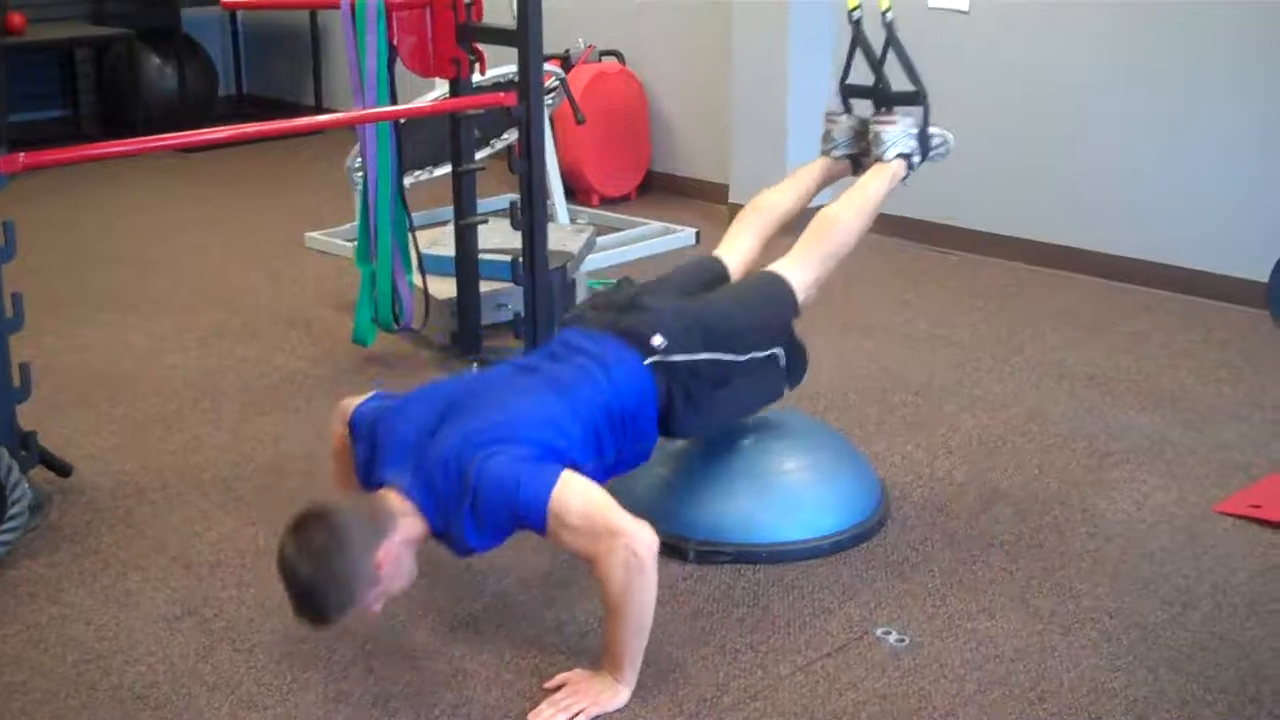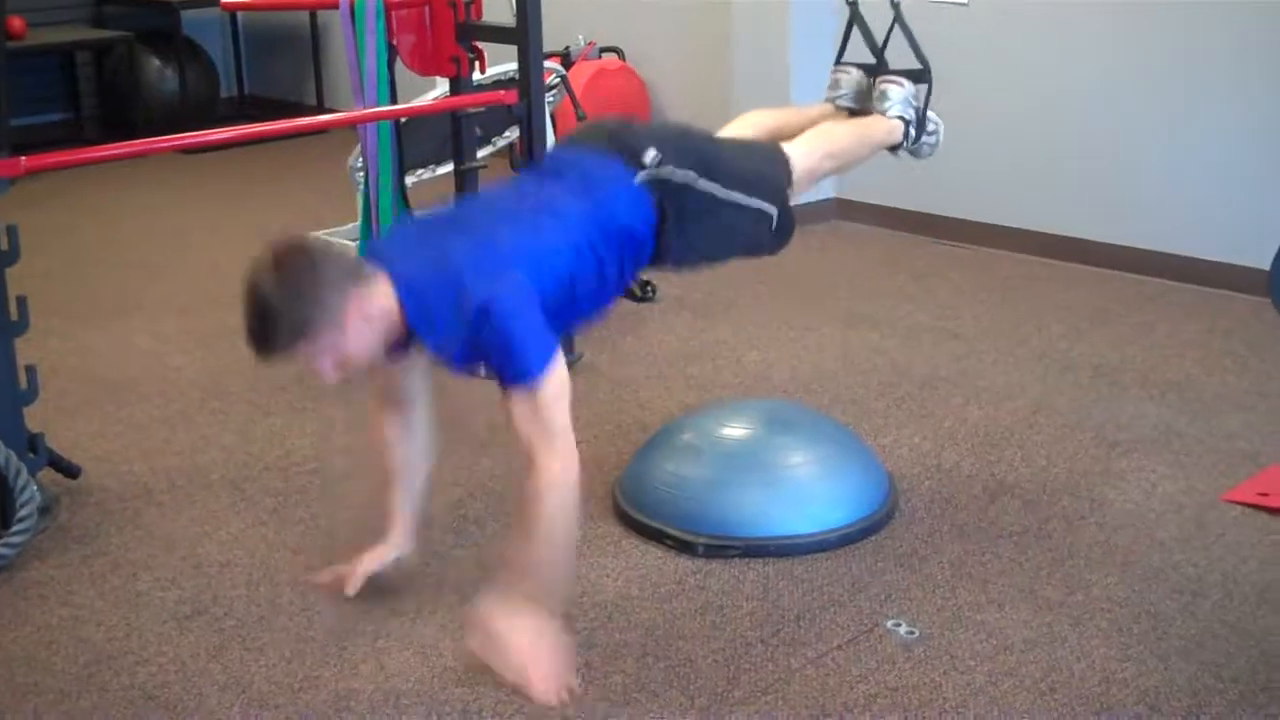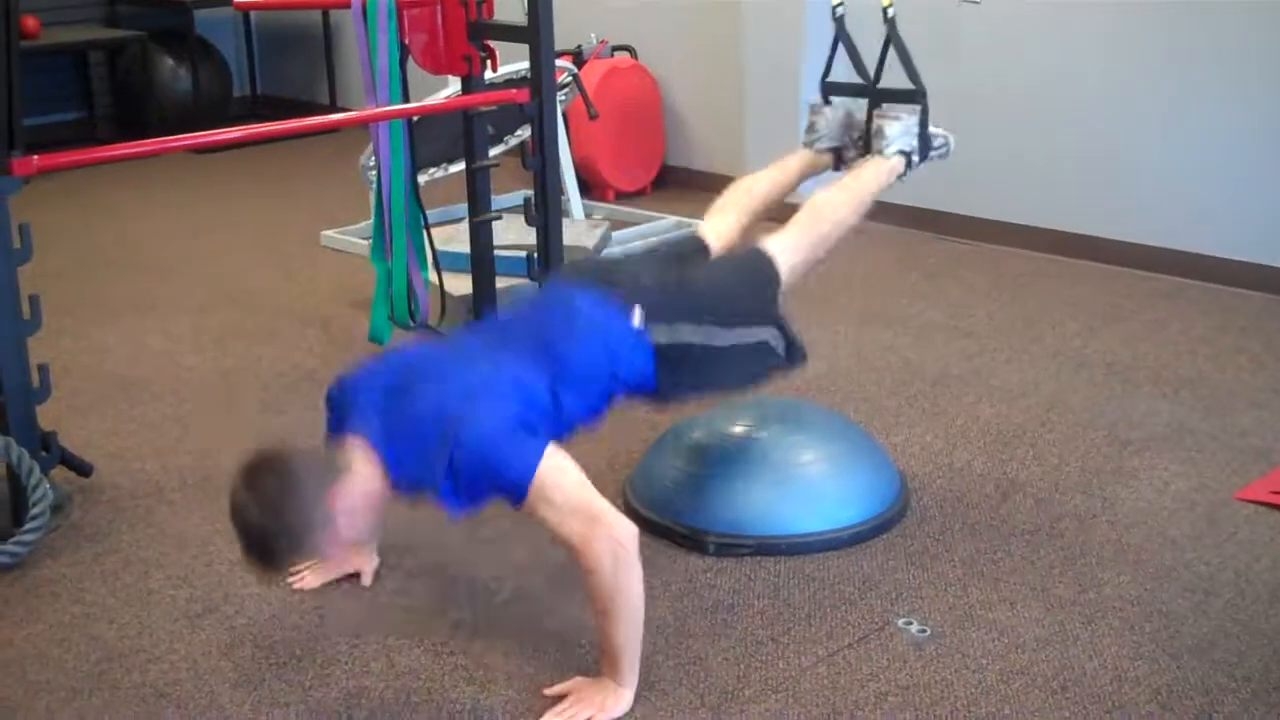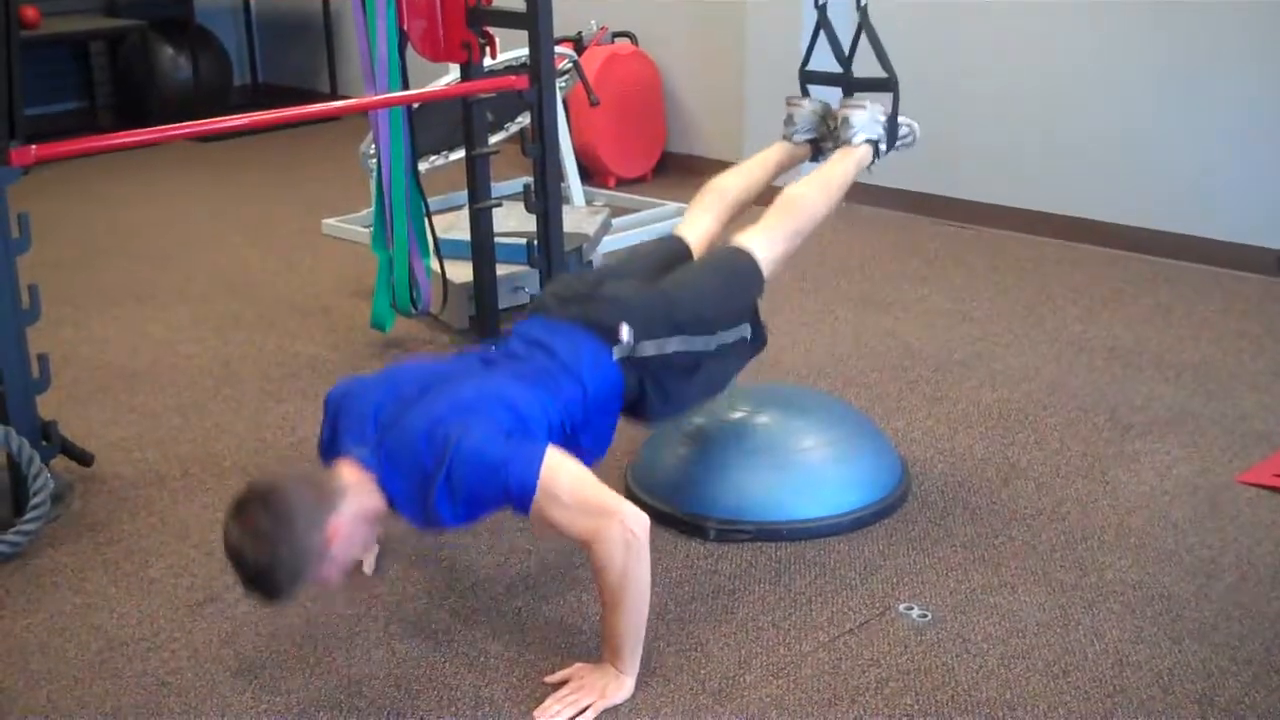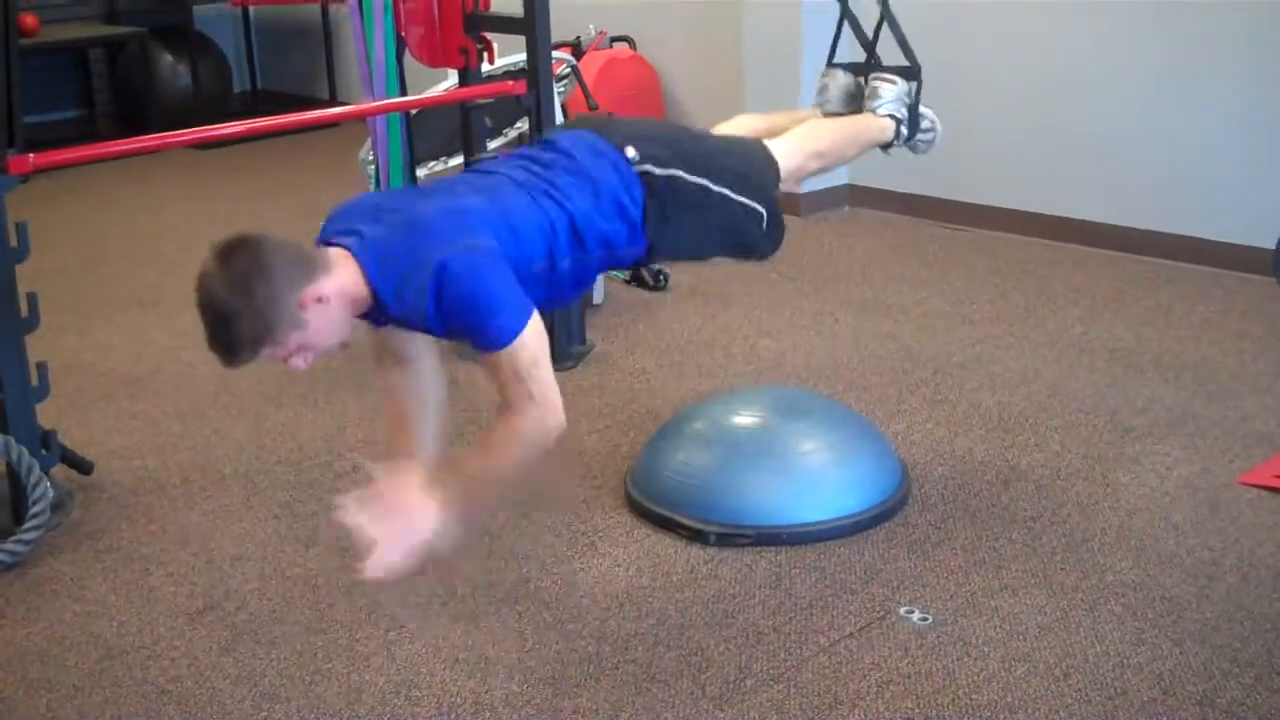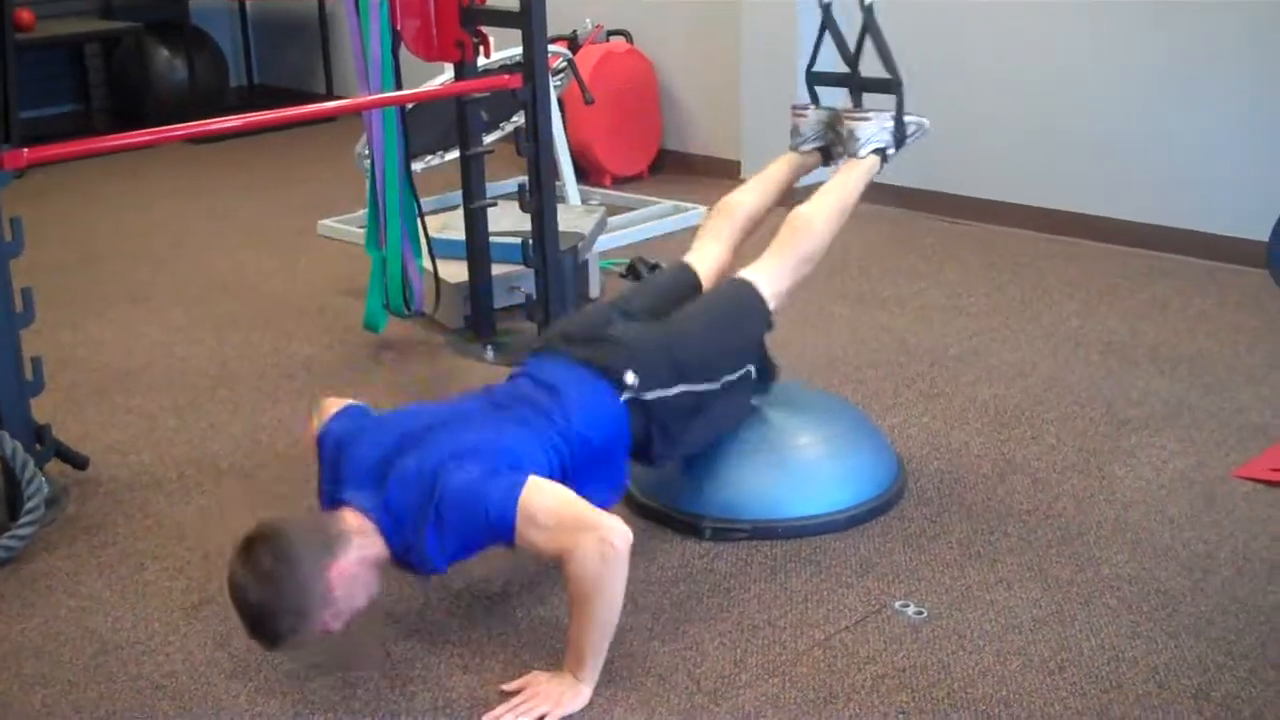
dt=0.4s
person 1, frame 1
left shoulder: (487, 481)
right shoulder: (382, 439)
left elbow: (633, 546)
right wrist: (355, 547)
left hip: (657, 371)
right hip: (598, 334)
left knee: (794, 275)
right knee: (731, 257)
left ankle: (892, 153)
right ankle: (841, 151)
person 1, frame 2
left shoulder: (485, 303)
right shoulder: (377, 283)
left elbow: (556, 468)
right elbow: (404, 399)
left wrist: (528, 608)
right wrist: (396, 534)
left hip: (647, 189)
right hip: (581, 173)
left knee: (786, 169)
right knee: (737, 144)
left ankle: (892, 114)
right ankle: (841, 99)
person 1, frame 3
left shoulder: (461, 452)
right shoulder: (356, 395)
left elbow: (611, 538)
right wrist: (358, 549)
left hip: (639, 336)
right hip: (572, 301)
left knee: (777, 259)
right knee: (713, 240)
left ankle: (892, 149)
right ankle: (824, 144)
person 1, frame 4
left shoulder: (457, 462)
right shoulder: (346, 425)
left elbow: (624, 527)
right wrist: (364, 538)
left hip: (618, 356)
right hip: (556, 329)
left knee: (754, 255)
right knee: (695, 241)
left ankle: (861, 138)
right ankle: (801, 134)
person 1, frame 5
left shoulder: (458, 270)
right shoulder: (341, 255)
left elbow: (543, 415)
right elbow: (407, 361)
left wrist: (435, 495)
right wrist: (412, 481)
left hip: (637, 184)
right hip: (569, 159)
left knee: (783, 161)
right knee: (718, 140)
left ankle: (885, 114)
right ankle: (838, 92)
person 1, frame 6
left shoulder: (448, 501)
right shoulder: (347, 457)
left elbow: (604, 542)
right elbow: (327, 404)
right wrist: (328, 545)
left hip: (629, 395)
right hip: (567, 359)
left knee: (765, 280)
right knee: (702, 263)
left ankle: (866, 145)
right ankle: (810, 144)
